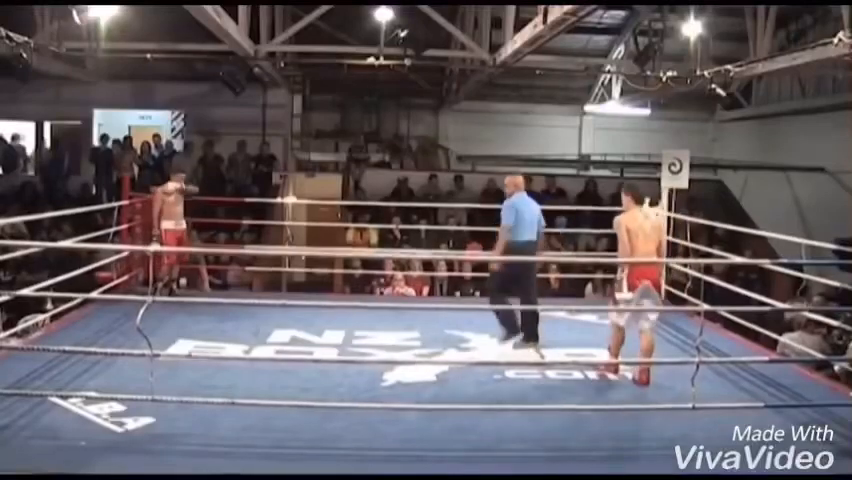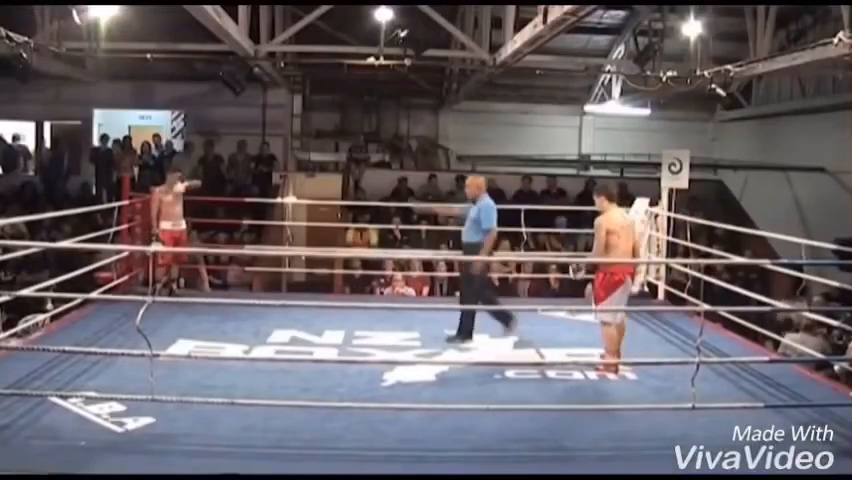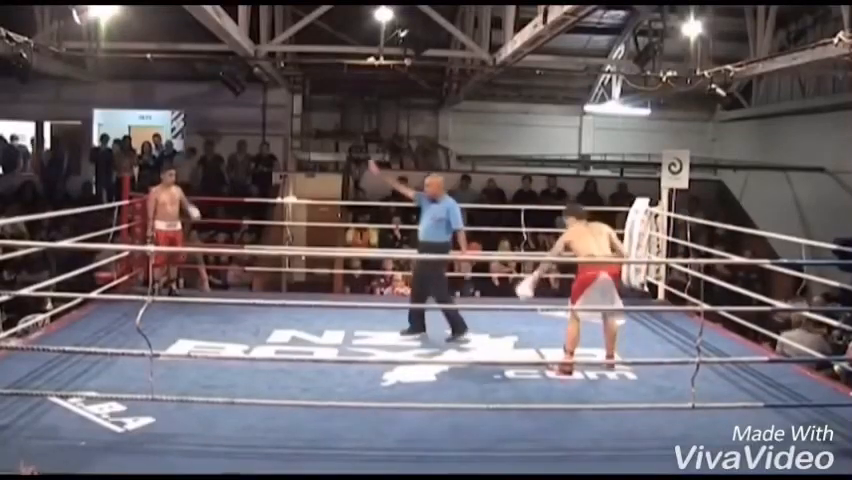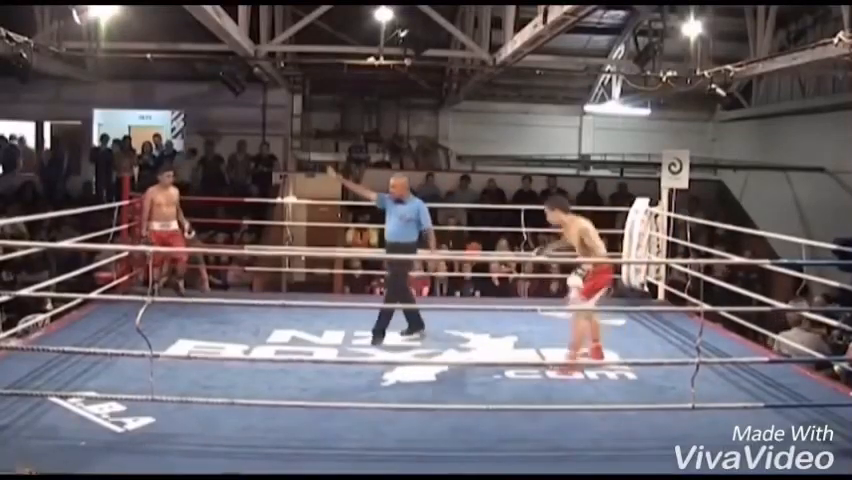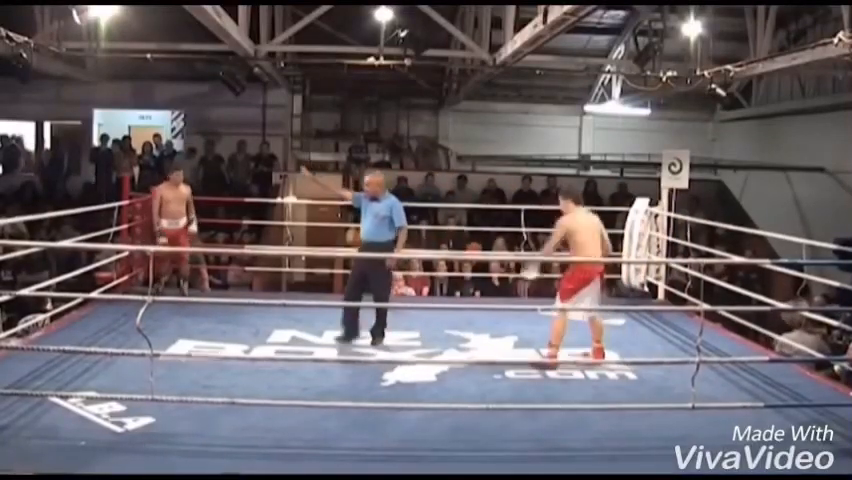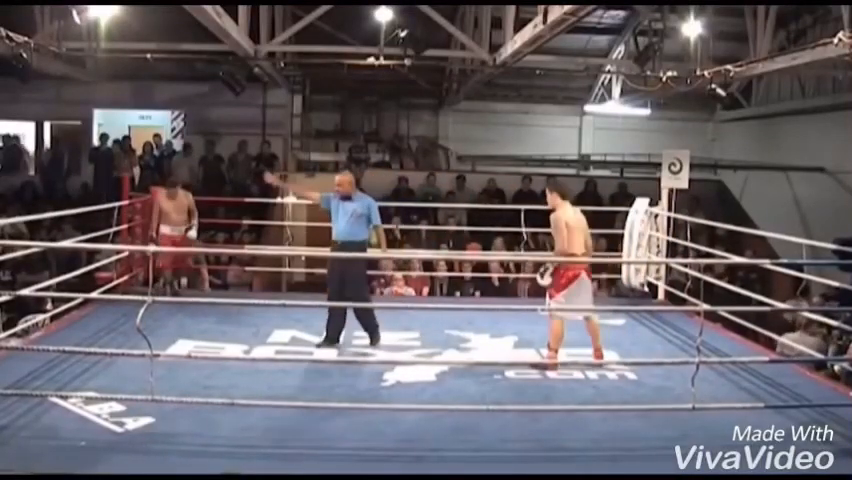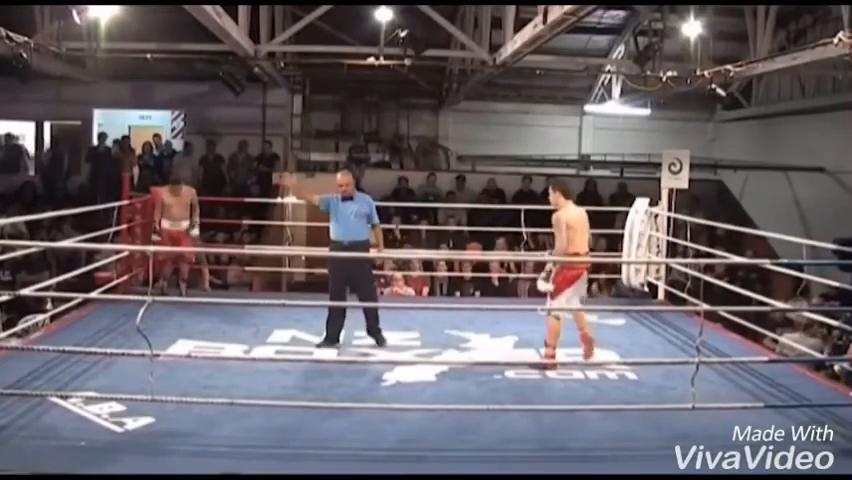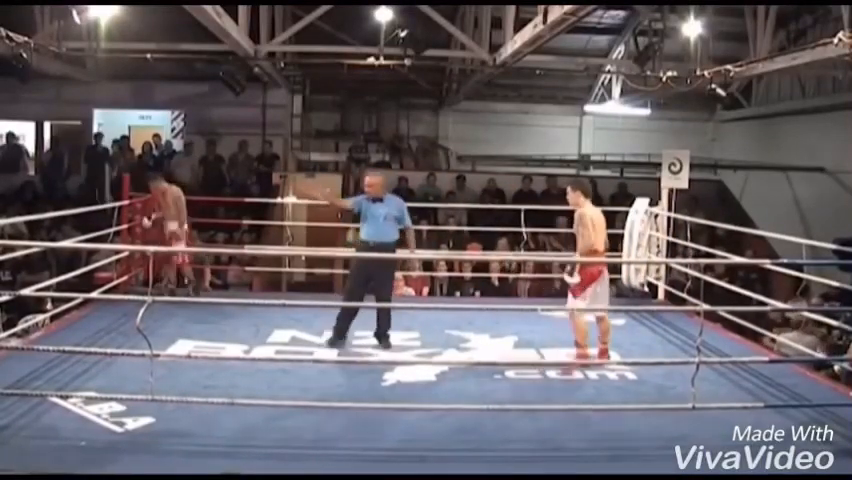
dt=0.5s
person 1, frame 1
left shoulder: (622, 220)
right shoulder: (656, 218)
left elbow: (625, 252)
right elbow: (661, 251)
left wrist: (622, 276)
left hip: (634, 272)
right hip: (652, 272)
left knee: (618, 320)
right knee: (647, 325)
left ankle: (613, 362)
right ankle: (644, 371)
person 1, frame 2
left shoulder: (602, 221)
right shoulder: (628, 217)
left elbow: (598, 252)
right elbow: (636, 249)
right wrist: (634, 270)
left hip: (611, 271)
right hip: (627, 270)
left knee: (605, 318)
right knee: (618, 312)
left ankle: (611, 362)
right ankle: (614, 354)
person 1, frame 3
left shoulder: (570, 233)
right shoulder: (603, 228)
left elbow: (552, 256)
right elbow: (622, 253)
left wrist: (534, 276)
left hip: (589, 269)
right hip: (611, 268)
left knee: (575, 316)
right knee: (610, 315)
left ankle: (568, 362)
right ankle: (610, 357)
person 1, frame 4
left shoulder: (579, 226)
right shoulder: (566, 226)
left elbow: (600, 251)
right elbow: (566, 242)
left wrist: (585, 268)
right wrist: (548, 249)
left hip: (601, 270)
right hip: (594, 269)
left knee: (579, 310)
right knee: (586, 311)
left ankle: (574, 358)
right ankle: (596, 351)
person 1, frame 5
left shoulder: (565, 221)
right shoulder: (594, 218)
left elbow: (550, 247)
right elbow: (608, 247)
left hip: (581, 268)
right hip: (597, 267)
left knee: (561, 311)
right knee: (592, 311)
left ankle: (552, 356)
right ankle: (598, 352)
person 1, frame 6
left shoulder: (557, 216)
right shoulder: (579, 214)
left elbow: (561, 248)
right elbow: (589, 247)
left wrist: (549, 266)
left hip: (566, 267)
right hip: (582, 265)
left knee: (556, 312)
right knee: (586, 311)
left ankle: (552, 358)
right ankle: (598, 353)
person 1, frame 7
left shoulder: (559, 215)
right shoulder: (581, 212)
left elbow: (561, 248)
left wrist: (549, 267)
left hip: (568, 265)
right hip: (582, 263)
left knee: (554, 311)
right knee: (573, 304)
left ankle: (550, 357)
right ankle: (586, 339)
person 1, frame 8
left shoulder: (582, 213)
right shoulder: (597, 212)
left elbow: (588, 243)
left wrist: (576, 264)
left hip: (588, 265)
right hip: (600, 264)
left knee: (576, 310)
right knee: (600, 312)
left ankle: (582, 355)
right ankle: (603, 353)
person 2, frame 1
left shoulder: (511, 203)
right shoulder: (533, 205)
left elbow: (505, 230)
right elbow: (540, 231)
left wrist: (496, 255)
right wrist: (535, 252)
left hip: (513, 251)
right hip: (530, 251)
left knee: (496, 290)
right knee: (528, 295)
left ankle: (511, 327)
right ankle: (530, 336)
person 2, frame 2
left shoulder: (485, 206)
right shoulder: (476, 205)
left elbow: (492, 233)
right elbow: (454, 210)
left wrist: (480, 257)
left hip: (476, 253)
right hip: (472, 252)
left knee: (468, 294)
right knee: (481, 291)
left ankle: (464, 334)
right ankle: (506, 318)
person 2, frame 3
left shoulder: (450, 206)
right shoulder: (426, 200)
left elbow: (460, 231)
right elbow: (404, 189)
left wrist: (464, 252)
right wrist: (379, 174)
left hip: (437, 250)
right hip: (424, 249)
left knee: (439, 292)
right knee: (417, 290)
left ankle: (459, 328)
right ankle: (416, 325)
person 2, frame 4
left shoulder: (418, 206)
right shoulder: (388, 200)
left elbow: (429, 231)
right elbow: (365, 192)
left wrist: (433, 254)
right wrist: (339, 179)
left hip: (405, 251)
right hip: (391, 249)
left knee: (392, 292)
right knee: (402, 291)
left ankle: (379, 331)
right ankle: (416, 325)
person 2, frame 5
left shoulder: (393, 203)
right shoulder: (364, 199)
left elbow: (402, 230)
right elbow: (341, 192)
left wrist: (396, 253)
right wrist: (313, 178)
left hip: (382, 251)
right hip: (364, 249)
left knee: (380, 295)
right knee: (352, 291)
left ankle: (378, 332)
right ankle: (350, 331)
person 2, frame 6
left shoulder: (367, 202)
right shoulder: (333, 199)
left elbow: (378, 228)
right elbow: (308, 194)
left wrist: (383, 252)
right wrist: (280, 183)
left hip: (356, 251)
right hip: (337, 250)
left knee: (358, 294)
right knee: (335, 296)
left ankle: (373, 331)
right ankle: (332, 336)
person 2, frame 7
left shoulder: (366, 201)
right shoulder: (332, 200)
left elbow: (375, 226)
right elbow: (311, 198)
left wrist: (380, 249)
right wrist: (295, 187)
left hip: (359, 250)
right hip: (338, 250)
left knee: (367, 294)
right knee: (336, 295)
left ankle: (375, 332)
right ankle: (332, 336)
person 2, frame 8
left shoulder: (397, 203)
right shoulder: (363, 201)
left elbow: (408, 228)
right elbow: (344, 203)
left wrist: (412, 250)
right wrist: (324, 197)
left hip: (386, 252)
right hip: (364, 250)
left knee: (384, 296)
right knee: (352, 292)
left ankle: (382, 335)
right ankle: (339, 334)
person 3, frame 1
left shoulder: (181, 188)
right shoulder: (161, 191)
left elbow: (195, 190)
right elbow: (156, 212)
left wrist: (181, 187)
right wrist: (156, 229)
left hip: (181, 227)
right hip: (168, 227)
left knee: (178, 259)
right knee: (168, 258)
left ankle: (172, 286)
right ankle: (159, 285)
person 3, frame 2
left shoulder: (179, 188)
right shoulder: (158, 191)
left elbow: (198, 183)
right elbow: (153, 213)
left wrist: (186, 183)
right wrist: (155, 230)
left hip: (181, 227)
right hip: (166, 228)
left knee: (177, 259)
right knee: (164, 259)
left ankle: (172, 287)
right ankle: (157, 287)
person 3, frame 3
left shoulder: (178, 190)
right shoulder: (155, 192)
left elbow: (186, 205)
right elbow: (150, 214)
left wrist: (192, 210)
right wrist: (150, 232)
left hip: (176, 228)
right hip: (161, 228)
left knee: (175, 259)
right knee: (159, 259)
left ankle: (172, 287)
right ankle: (156, 288)
person 3, frame 4
left shoulder: (175, 191)
right shoulder: (151, 192)
right elbow: (145, 213)
left wrist: (185, 224)
right wrist: (144, 232)
left hip: (173, 228)
right hip: (156, 229)
left knee: (182, 257)
right knee: (156, 260)
left ankle: (179, 282)
right ankle: (156, 288)
person 3, frame 5
left shoulder: (187, 189)
right shoulder: (160, 189)
left elbow: (190, 206)
right elbow: (155, 210)
left wrist: (192, 219)
right wrist: (157, 228)
left hip: (182, 227)
right hip: (165, 226)
left knee: (184, 256)
right knee: (164, 256)
left ankle: (184, 284)
right ankle: (162, 281)
person 3, frame 6
left shoulder: (187, 197)
right shoulder: (159, 198)
left elbow: (194, 212)
right elbow: (155, 217)
left wrist: (193, 224)
left hip: (183, 233)
right hip: (166, 233)
left knee: (183, 261)
right knee: (166, 263)
left ankle: (175, 281)
right ankle: (168, 287)
person 3, frame 7
left shoulder: (191, 192)
right shoulder: (162, 193)
left elbow: (196, 207)
right elbow: (157, 210)
left wrist: (195, 222)
right wrist: (156, 227)
left hip: (184, 228)
right hip: (167, 228)
left knee: (185, 258)
right knee: (167, 258)
left ankle: (183, 286)
right ankle: (163, 285)
person 3, frame 8
left shoulder: (176, 192)
right shoulder: (160, 194)
left elbow: (183, 214)
left wrist: (181, 233)
left hip: (178, 229)
right hip: (168, 229)
left knee: (181, 260)
right knee: (171, 260)
left ankle: (192, 284)
right ankle: (171, 288)
